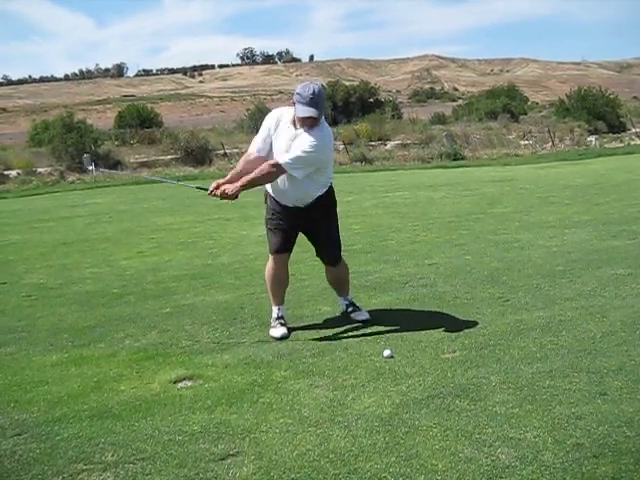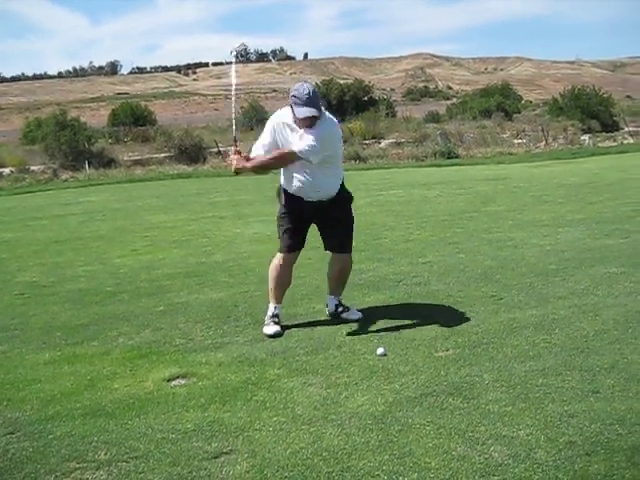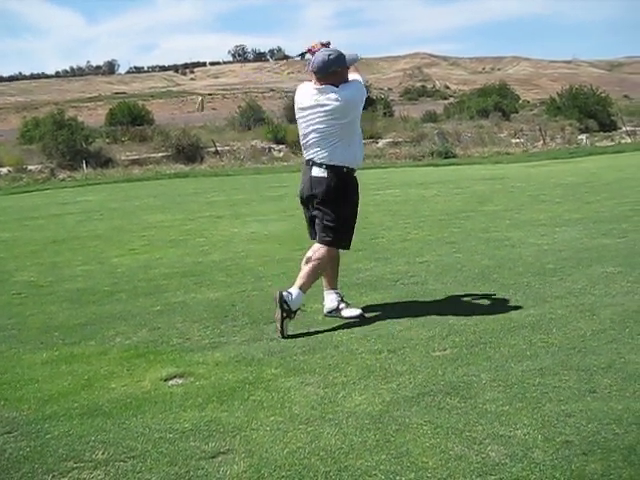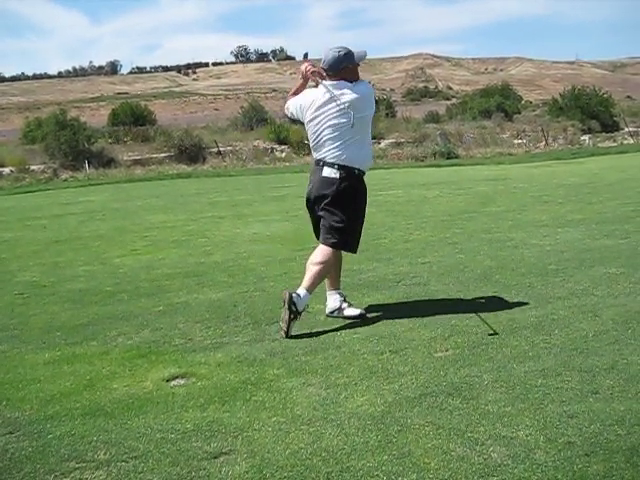
dt=0.5s
person 1, frame 1
left shoulder: (319, 140)
right shoulder: (277, 116)
left elbow: (276, 168)
right elbow: (255, 155)
left wrist: (239, 187)
right wrist: (228, 180)
left hip: (316, 205)
right hip: (279, 202)
left knee: (333, 260)
right knee: (277, 258)
left ankle: (347, 302)
right ankle: (278, 315)
person 1, frame 2
left shoulder: (329, 127)
right shoulder: (278, 122)
left elbow: (287, 158)
right elbow: (261, 155)
left wrist: (247, 165)
right wrist: (246, 161)
left hip: (331, 198)
right hip: (295, 198)
left knee: (342, 254)
right knee: (286, 256)
left ankle: (334, 303)
right ankle: (273, 312)
person 1, frame 3
left shoulder: (302, 92)
right shoulder: (348, 97)
right elbow: (355, 76)
left wrist: (321, 58)
right wrist: (325, 55)
left hip: (314, 175)
right hip: (335, 179)
left knee: (328, 240)
right knee: (327, 242)
left ankle: (332, 299)
right ankle: (292, 296)
person 1, frame 4
left shoulder: (309, 98)
right shoulder: (363, 93)
left elbow: (287, 106)
left wrist: (304, 80)
right wrist: (320, 77)
left hip: (320, 176)
right hip: (344, 180)
left knee: (333, 240)
right knee: (331, 243)
left ankle: (334, 299)
right ankle: (299, 297)
